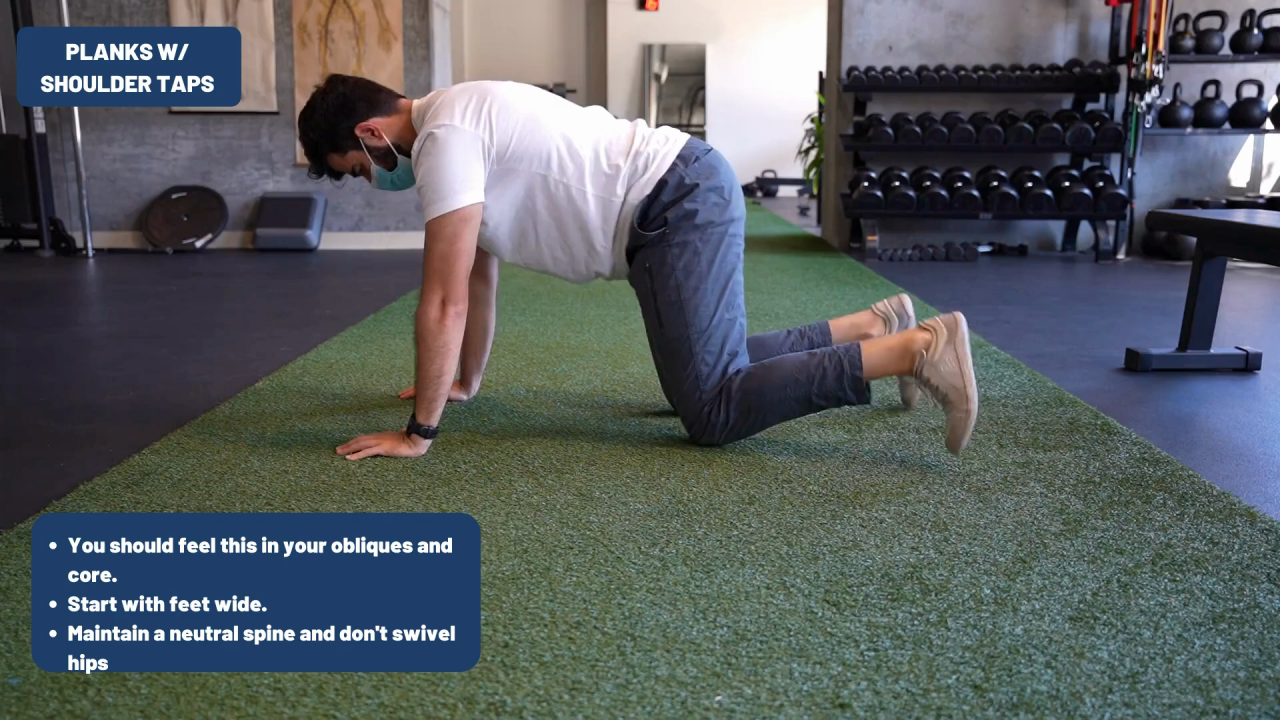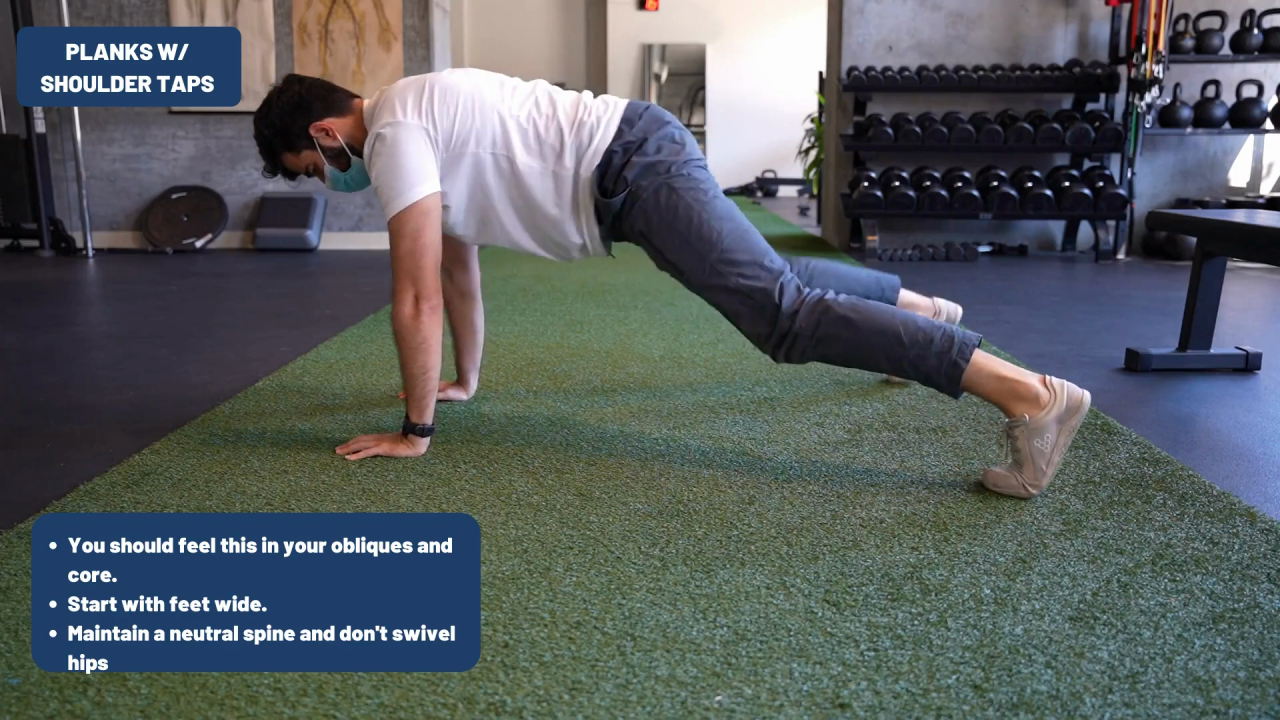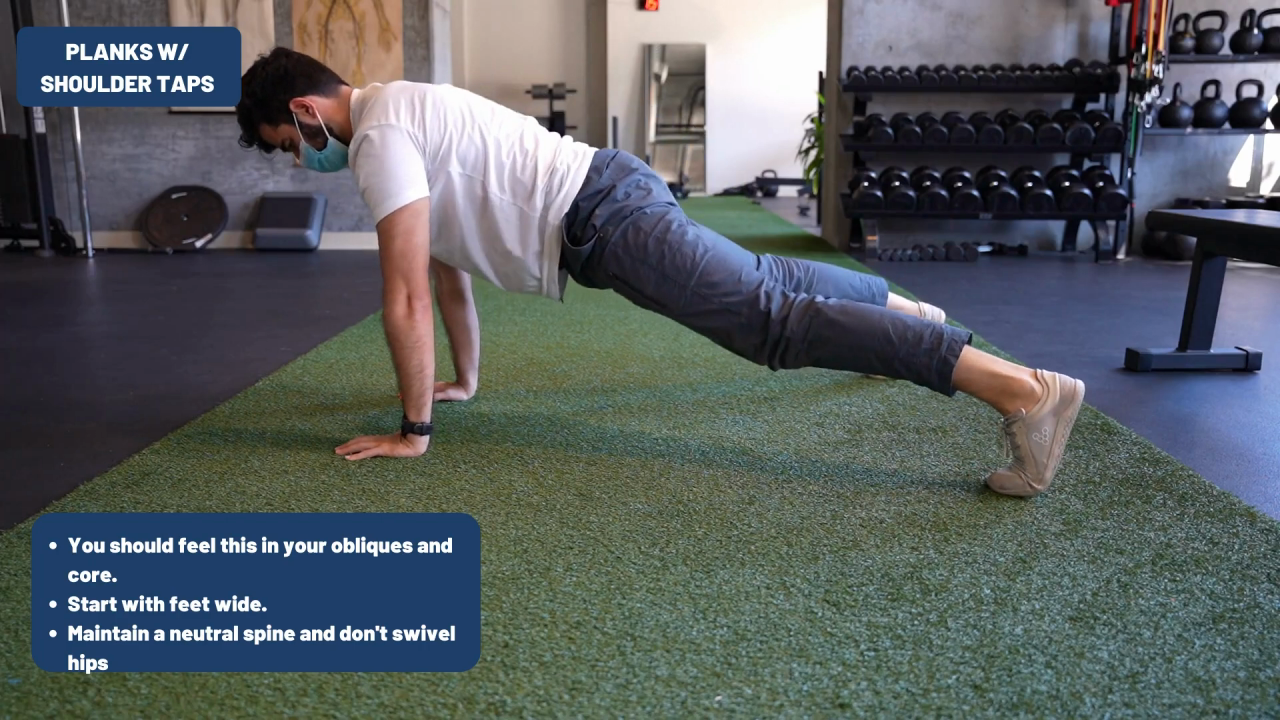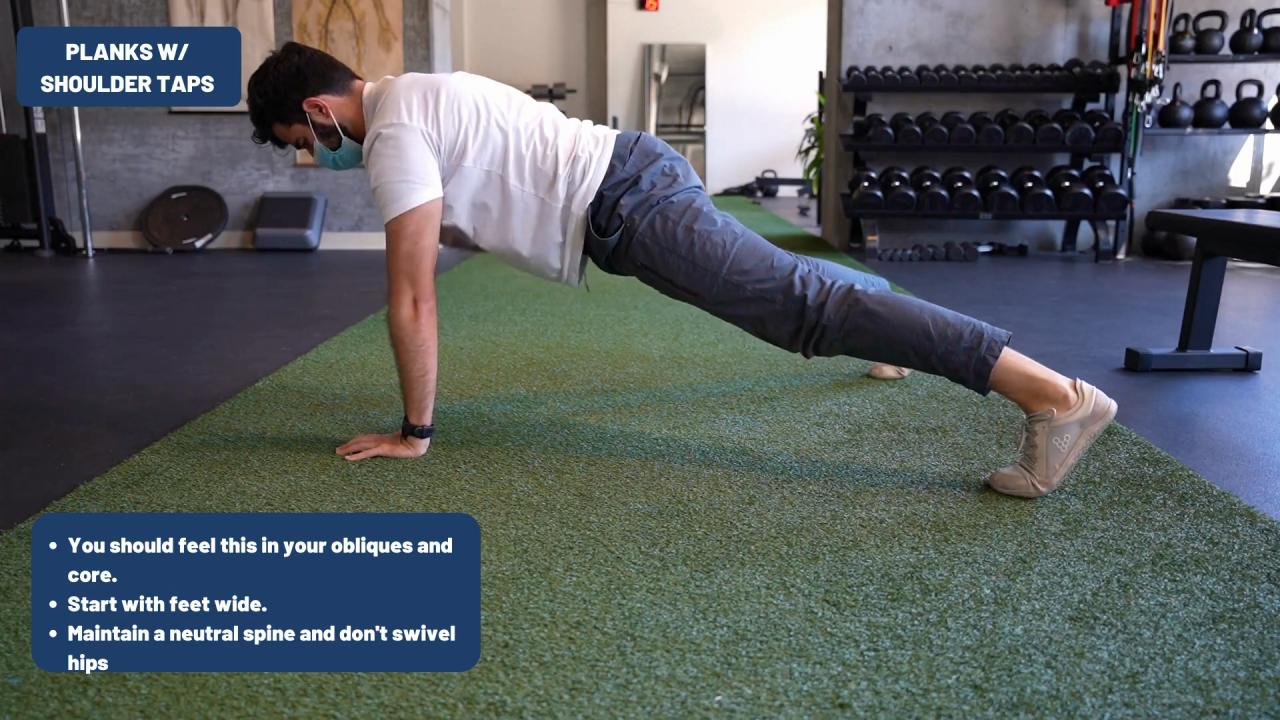
dt=0.5s
person 1, frame 1
left shoulder: (442, 141)
right shoulder: (457, 123)
left elbow: (444, 297)
right elbow: (478, 273)
left wrist: (417, 430)
right wrist: (464, 380)
left hip: (680, 204)
right hip: (679, 196)
left knee: (713, 411)
right knee: (705, 372)
left ankle: (919, 349)
right ankle: (876, 323)
person 1, frame 2
left shoulder: (391, 135)
right shoulder: (417, 118)
left elbow: (415, 295)
right elbow: (456, 265)
left wrist: (415, 427)
right wrist: (463, 378)
left hip: (633, 166)
right hip: (640, 154)
left knee: (778, 309)
right knee: (771, 275)
left ankle: (1029, 396)
right ankle: (917, 310)
person 1, frame 3
left shoulder: (378, 137)
right shoulder: (402, 113)
left elbow: (406, 297)
right elbow: (450, 263)
left wrist: (413, 428)
right wrist: (465, 378)
left hip: (602, 219)
right hip: (611, 198)
left knee: (769, 319)
right knee: (757, 277)
left ankle: (1025, 390)
right ankle: (909, 310)
person 1, frame 4
left shoulder: (391, 134)
right shoulder: (413, 103)
left elbow: (411, 300)
right elbow: (500, 209)
left wrist: (415, 430)
right wrist: (432, 238)
left hip: (627, 208)
right hip: (632, 176)
left knee: (798, 305)
right knee: (780, 277)
left ankle: (1054, 396)
right ankle: (896, 308)
